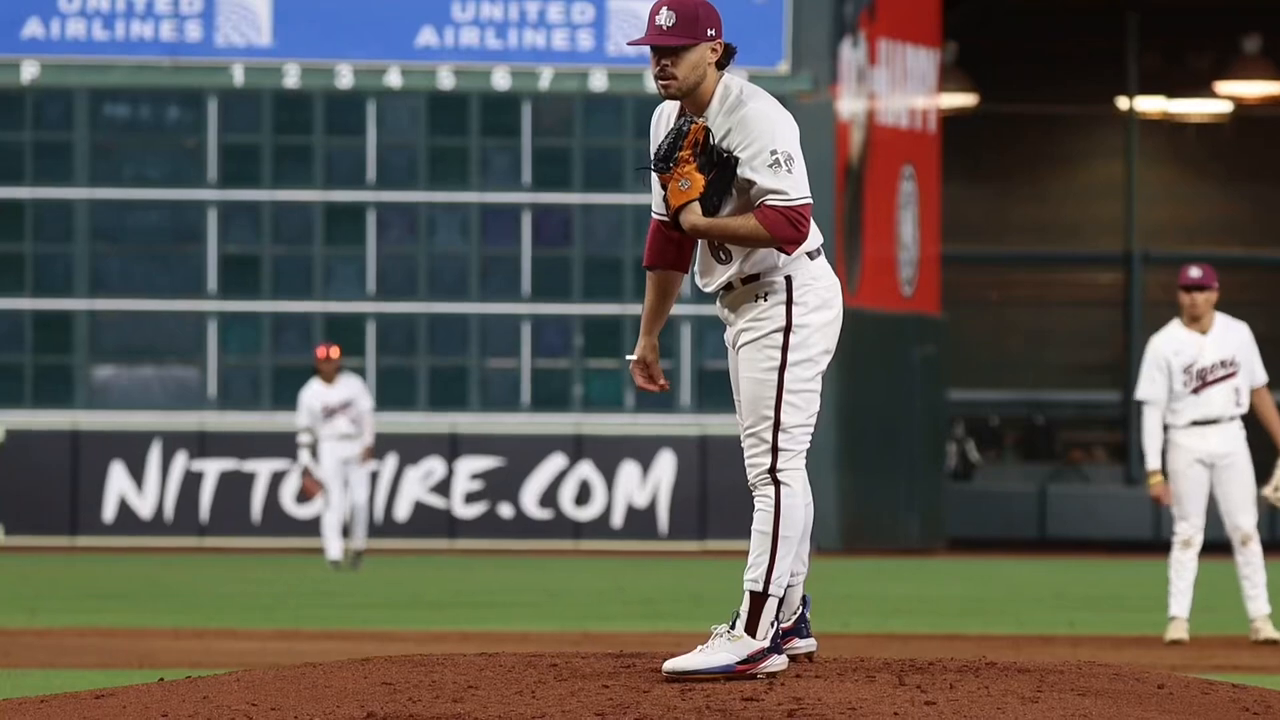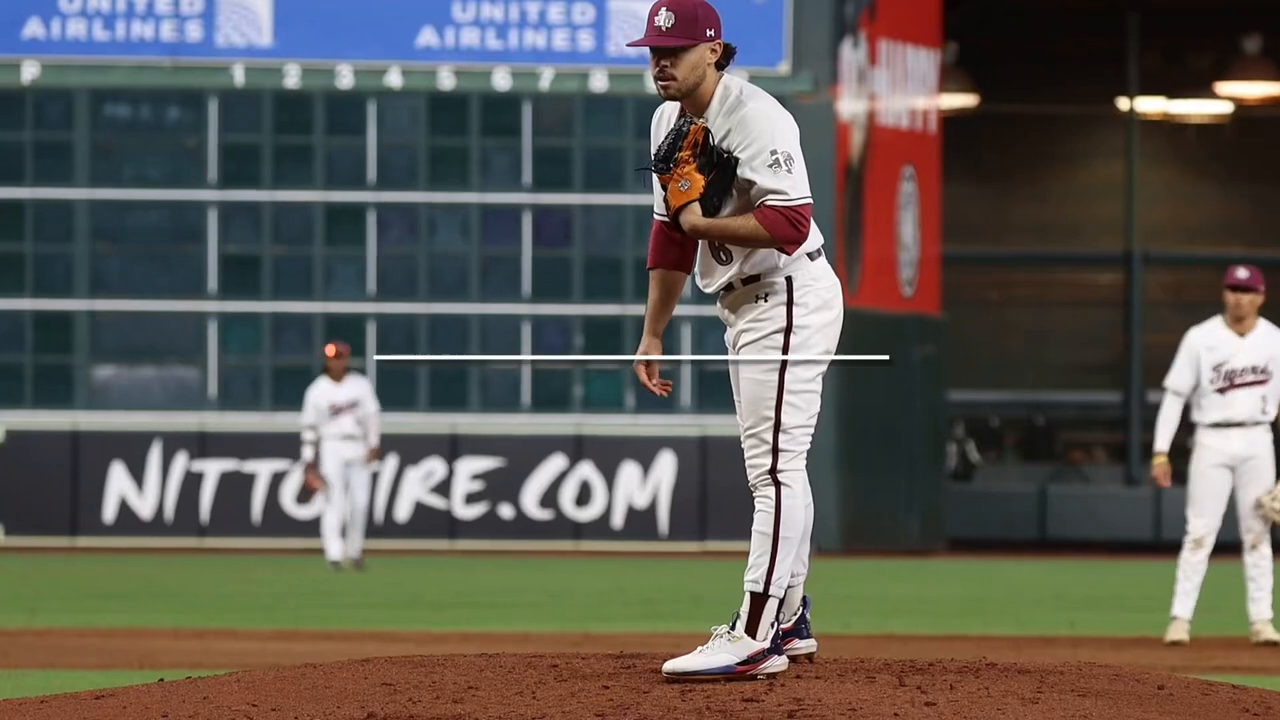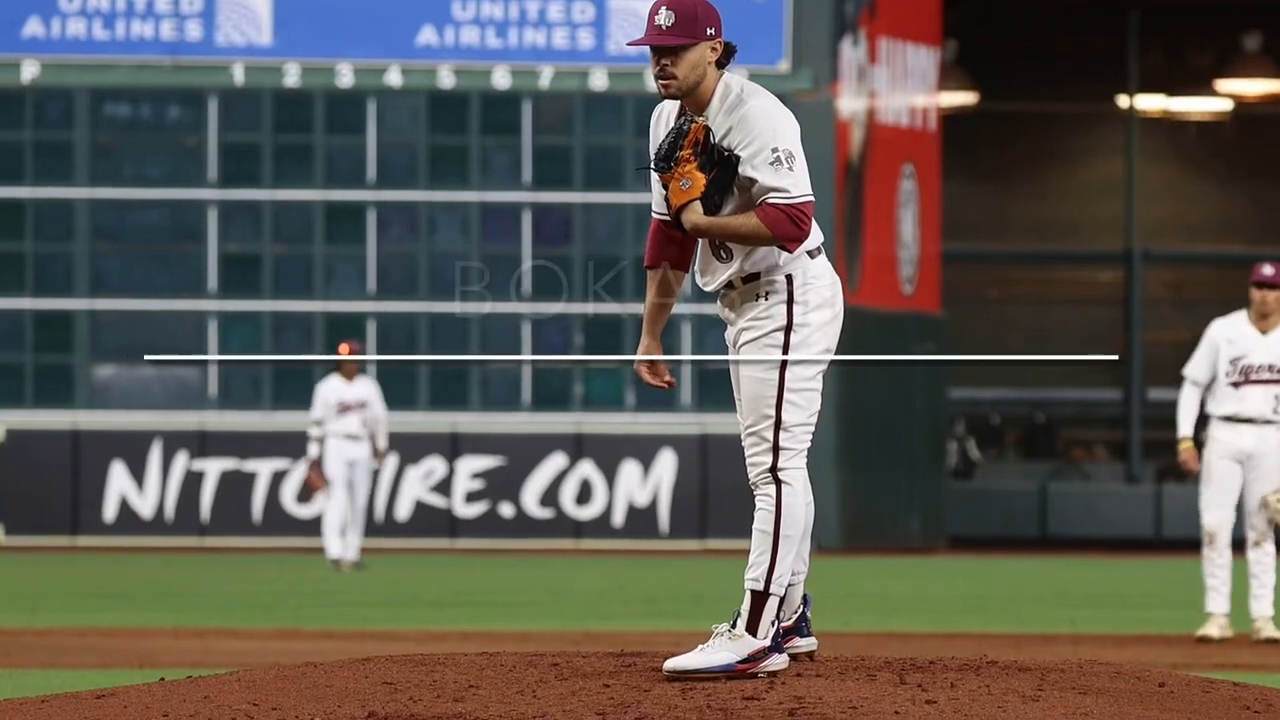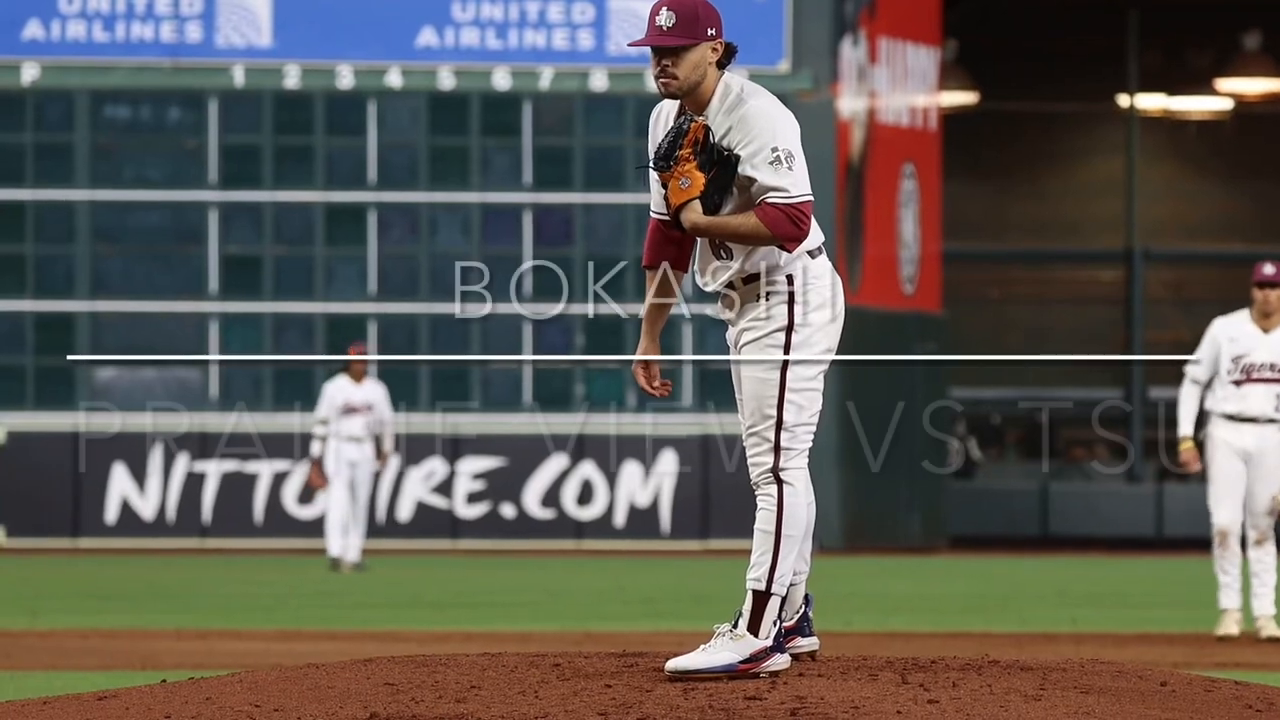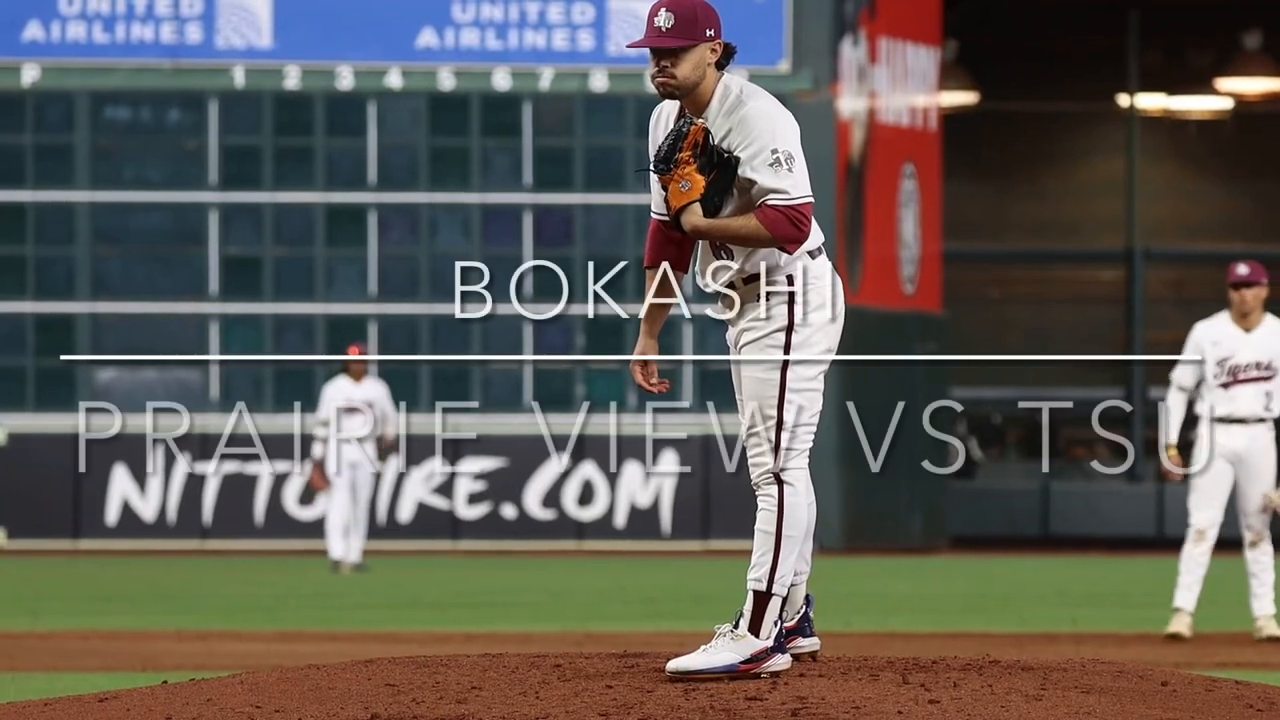
dt=0.3s
person 1, frame 1
left shoulder: (756, 116)
right shoulder: (668, 119)
left elbow: (790, 224)
right elbow: (667, 231)
left wrist: (701, 223)
right wrist: (649, 335)
left hip: (788, 299)
right hip: (743, 303)
left knee: (774, 466)
right knee: (775, 464)
left ankle: (756, 637)
right ankle: (788, 619)
person 1, frame 2
left shoulder: (755, 117)
right shoulder: (668, 121)
left elbow: (790, 224)
right elbow: (670, 235)
left wrist: (701, 224)
right wrist: (652, 335)
left hip: (788, 300)
right hip: (742, 303)
left knee: (774, 466)
right knee: (774, 466)
left ankle: (756, 637)
right ankle: (788, 620)
person 1, frame 3
left shoulder: (756, 114)
right shoulder: (666, 119)
left elbow: (791, 220)
right elbow: (667, 229)
left wrist: (701, 222)
right wrist: (651, 333)
left hip: (788, 297)
right hip: (741, 302)
left knee: (774, 464)
right knee: (773, 463)
left ankle: (756, 635)
right ankle: (788, 617)
person 1, frame 4
left shoulder: (756, 115)
right shoulder: (666, 119)
left elbow: (790, 221)
right elbow: (666, 232)
left wrist: (701, 221)
right wrist: (649, 336)
left hip: (789, 298)
right hip: (743, 302)
left knee: (776, 464)
right knee: (774, 464)
left ankle: (758, 635)
right ankle: (791, 617)
person 1, frame 5
left shoulder: (756, 116)
right shoulder: (666, 120)
left elbow: (791, 223)
right elbow: (667, 233)
left wrist: (701, 224)
right wrist: (648, 335)
left hip: (791, 298)
right hip: (743, 303)
left knee: (777, 465)
right knee: (776, 464)
left ankle: (760, 636)
right ankle: (791, 618)
person 2, frame 1
left shoulder: (1238, 333)
right shoulder: (1162, 343)
right elbow: (1152, 409)
right wrist: (1154, 471)
left hip: (1231, 437)
right hip: (1186, 442)
left knee: (1245, 529)
right knee: (1186, 532)
right ankle: (1178, 619)
person 2, frame 2
right shoulder: (1199, 338)
right elbow: (1174, 397)
right wrist: (1160, 452)
right hip: (1211, 443)
right knee: (1200, 532)
right ankle: (1180, 619)
person 2, frame 3
right shoulder: (1222, 330)
right elbow: (1192, 385)
right wrist: (1185, 439)
right hip: (1223, 436)
right knee: (1215, 524)
right ankle: (1217, 614)
person 2, frame 4
right shoulder: (1224, 329)
right elbow: (1192, 383)
right wrist: (1185, 440)
right hip: (1225, 434)
right knee: (1226, 522)
right ankle: (1231, 610)
person 2, frame 5
right shoulder: (1205, 333)
right elbow: (1179, 391)
right wrist: (1169, 446)
right hip: (1214, 436)
right knee: (1202, 523)
right ankle: (1182, 612)
person 3, frame 1
left shoulder: (863, 44)
right shoulder: (846, 46)
left elbow: (865, 87)
right elbow: (844, 90)
left hip: (859, 120)
right hip: (849, 121)
left knee: (857, 197)
right knee: (848, 198)
left ankle: (854, 275)
right ankle: (849, 274)
person 3, frame 2
left shoulder: (863, 45)
right shoulder: (847, 46)
left elbow: (866, 87)
right elbow: (844, 89)
left hip: (860, 120)
right hip: (849, 121)
left knee: (857, 193)
right knee: (848, 194)
left ankle: (854, 276)
right ankle: (849, 274)
person 3, frame 3
left shoulder: (864, 42)
right shoulder: (846, 44)
left elbow: (865, 84)
right elbow: (844, 88)
left hip: (859, 119)
right hip: (849, 118)
left knee: (857, 194)
right knee: (848, 195)
left ankle: (855, 272)
right ankle: (849, 272)
person 3, frame 4
left shoulder: (863, 42)
right shoulder: (846, 44)
left elbow: (866, 85)
right elbow: (844, 87)
left hip: (859, 118)
right hip: (849, 120)
left knee: (857, 191)
right knee: (848, 190)
left ankle: (855, 272)
right ankle: (849, 271)
person 3, frame 5
left shoulder: (864, 41)
right shoulder: (846, 44)
left elbow: (866, 84)
right elbow: (844, 86)
left hip: (860, 118)
right hip: (849, 118)
left knee: (858, 192)
right knee: (848, 197)
left ankle: (856, 272)
right ankle: (850, 273)
person 4, frame 1
left shoulder: (353, 382)
right shoulder: (308, 393)
left elbow: (366, 413)
right elbow: (304, 429)
left wrist: (369, 444)
right wrist: (305, 464)
left hip: (356, 447)
right hip: (329, 449)
left knee: (360, 500)
right knee: (333, 503)
left ankle: (357, 548)
right ankle: (334, 557)
person 4, frame 2
left shoulder: (361, 384)
right shoulder: (316, 390)
left elbow: (372, 415)
right elbow: (309, 426)
left wrist: (374, 446)
right wrist: (309, 462)
left hip: (359, 449)
right hip: (332, 449)
left knee: (360, 503)
right knee: (334, 504)
left ankle: (354, 554)
right ankle: (334, 557)
person 4, frame 3
left shoulder: (370, 385)
right shoulder: (326, 386)
left elbow: (380, 418)
right elbow: (316, 423)
left wrist: (381, 449)
right wrist: (314, 458)
left hip: (363, 450)
right hip: (336, 448)
left knee: (359, 504)
right knee: (336, 501)
left ankle: (352, 555)
right ankle: (335, 556)
person 4, frame 4
left shoulder: (378, 389)
right shoulder: (333, 386)
left elbow: (386, 421)
right elbow: (321, 421)
left wrist: (386, 451)
right wrist: (315, 457)
left hip: (365, 451)
right hip: (337, 448)
left knee: (360, 505)
right knee: (338, 501)
left ankle: (354, 557)
right ankle: (335, 554)
person 4, frame 5
left shoulder: (378, 387)
right shoulder: (333, 387)
left elbow: (390, 415)
right elbow: (322, 423)
left wrist: (389, 438)
right wrist: (317, 458)
left hip: (366, 450)
right hip: (338, 449)
left knee: (361, 505)
right knee: (338, 503)
left ankle: (355, 557)
right ankle: (337, 557)
